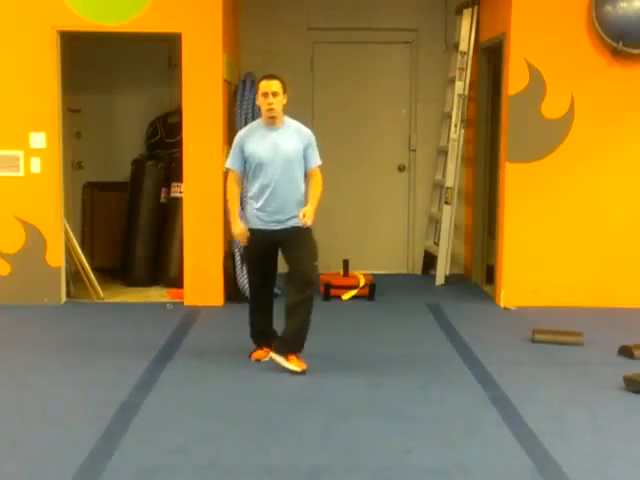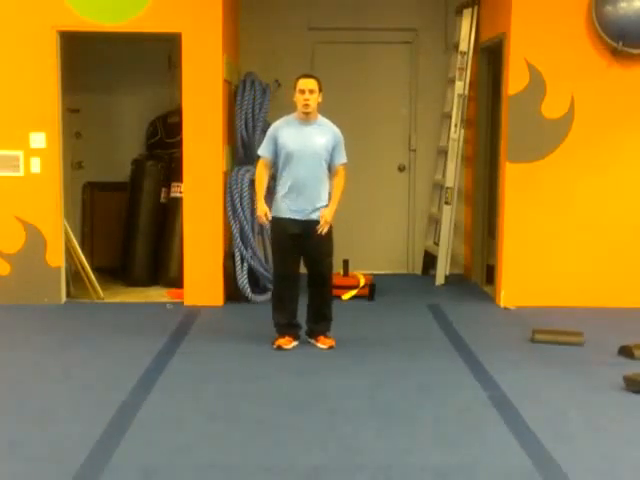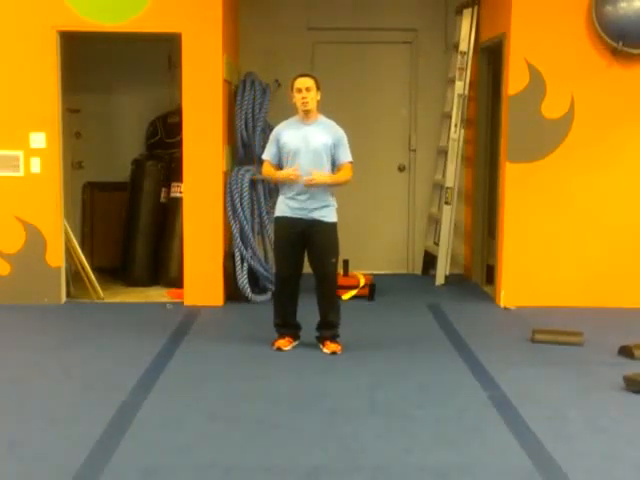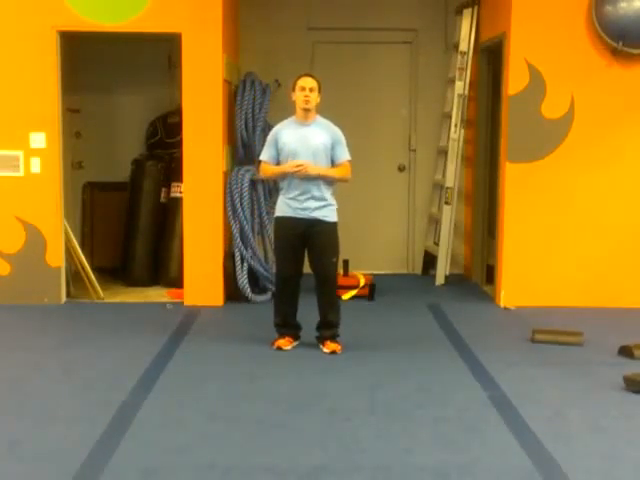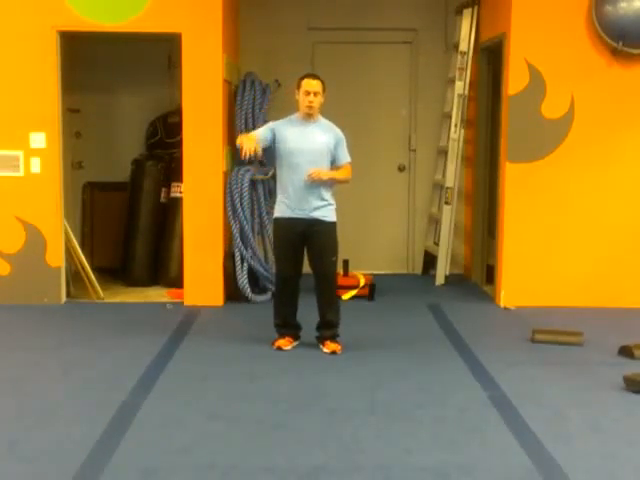
dt=1s
person 1, frame 1
left shoulder: (303, 134)
right shoulder: (244, 137)
left elbow: (314, 176)
right elbow: (233, 181)
left wrist: (310, 207)
right wrist: (236, 219)
left hip: (295, 224)
right hip: (257, 226)
left knee: (304, 282)
right knee: (260, 287)
left ankle: (288, 348)
right ankle: (263, 342)
person 1, frame 2
left shoulder: (332, 133)
right shoulder: (278, 129)
left elbow: (338, 174)
right elbow: (263, 166)
left wrist: (331, 208)
right wrist: (260, 201)
left hip: (318, 217)
right hip: (284, 215)
left knee: (321, 275)
right knee: (284, 275)
left ankle: (319, 330)
right ankle: (286, 331)
person 1, frame 3
left shoulder: (334, 131)
right shoulder: (281, 131)
left elbow: (347, 173)
right elbow: (265, 170)
left wrist: (326, 179)
right wrist: (282, 175)
left hip: (323, 216)
right hip: (287, 215)
left knee: (326, 277)
right knee: (286, 276)
left ankle: (328, 335)
right ankle: (287, 332)
person 1, frame 4
left shoulder: (332, 132)
right shoulder: (279, 131)
left elbow: (345, 173)
right elbow: (264, 170)
left wrist: (318, 170)
right wrist: (285, 169)
left hip: (323, 216)
right hip: (288, 215)
left knee: (326, 277)
right knee: (286, 276)
left ankle: (328, 334)
right ankle: (287, 332)
person 1, frame 5
left shoulder: (333, 133)
right shoulder: (280, 128)
left elbow: (347, 173)
right elbow: (243, 140)
left wrist: (328, 174)
right wrist: (248, 138)
left hip: (322, 216)
right hip: (287, 216)
left knee: (326, 276)
right knee: (286, 277)
left ankle: (328, 334)
right ankle: (287, 331)
